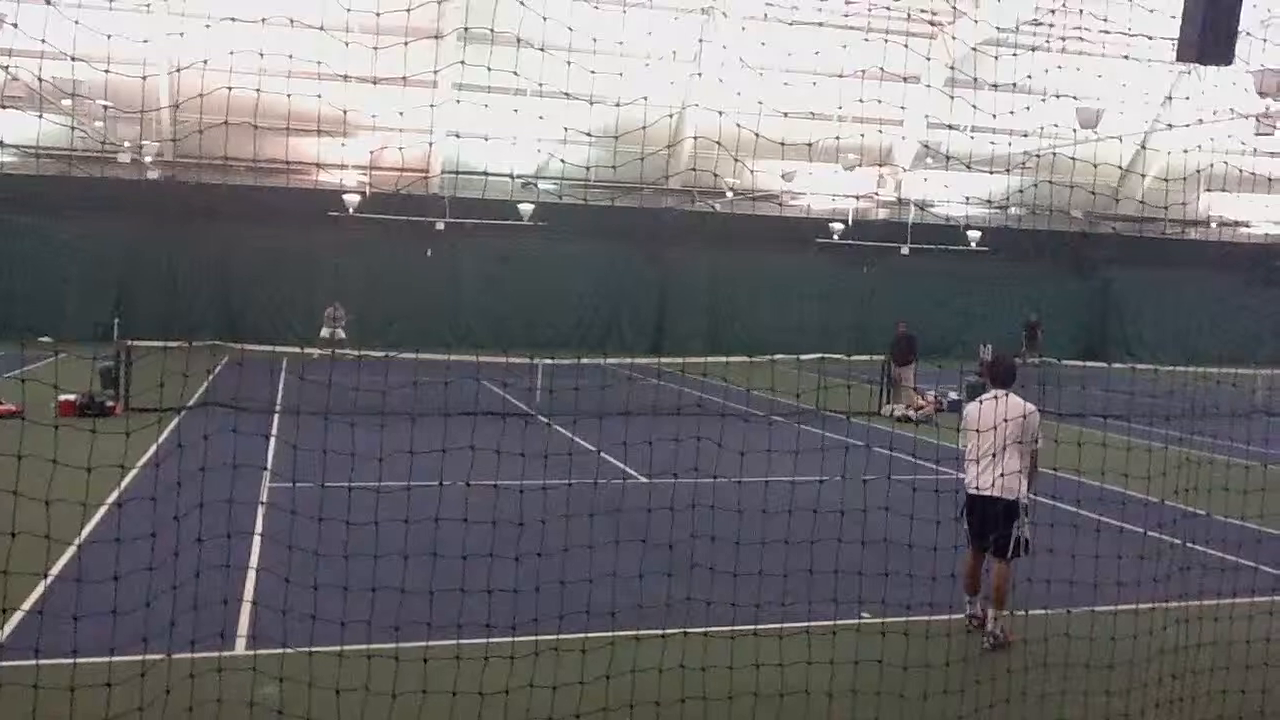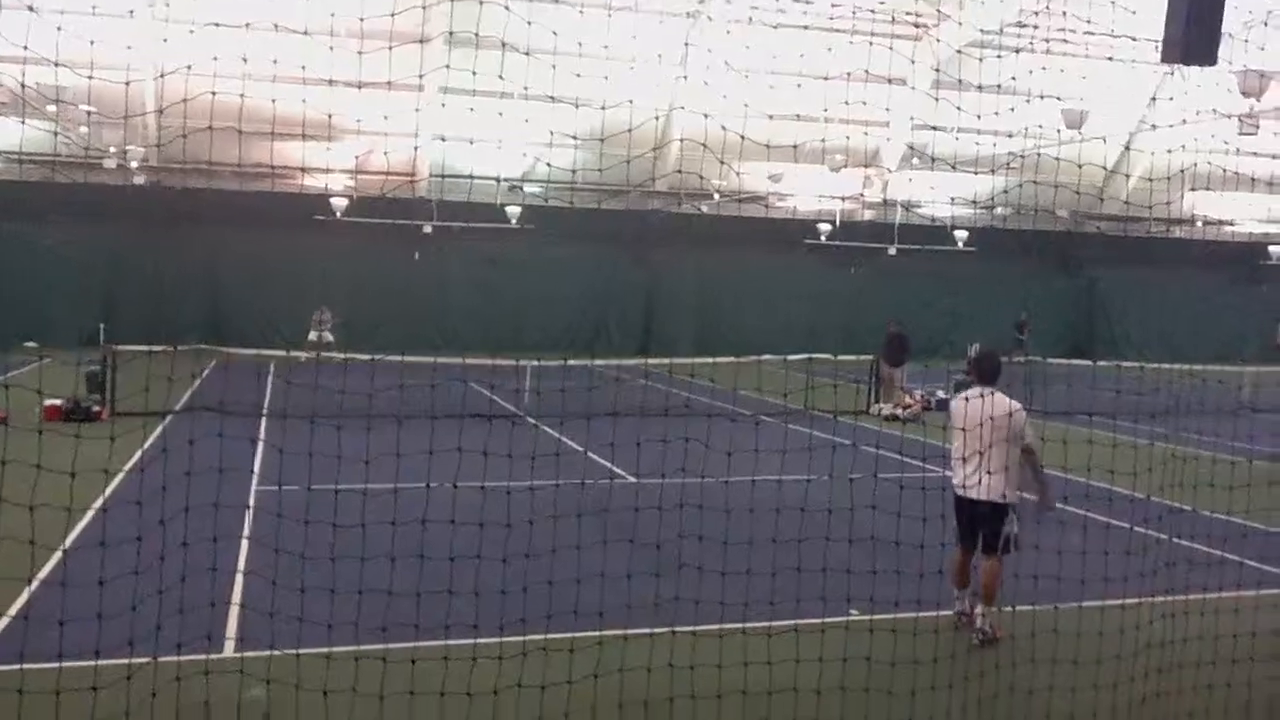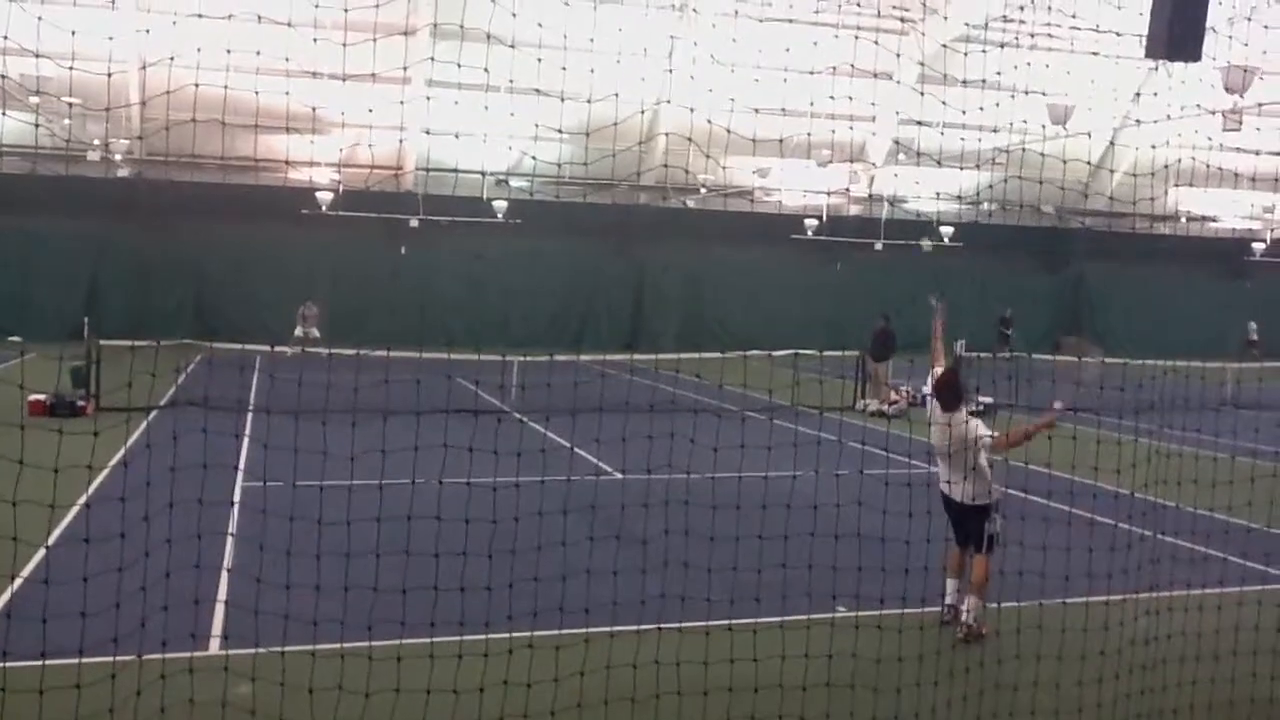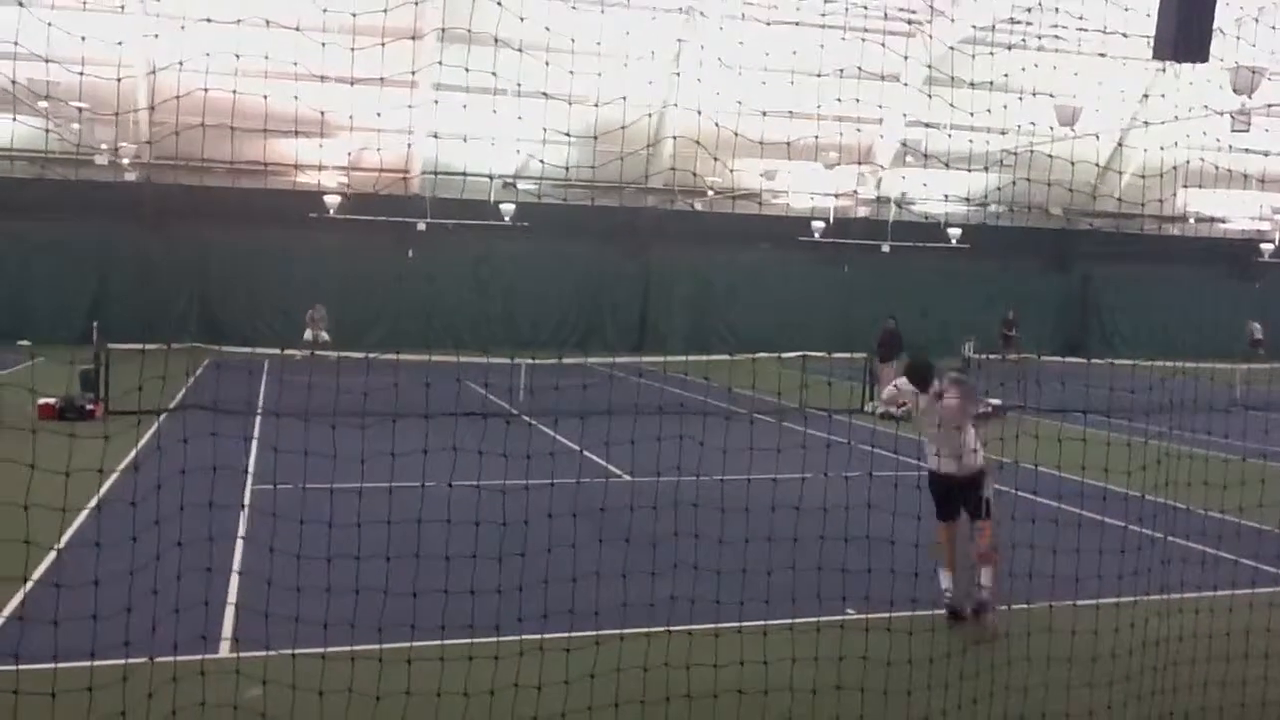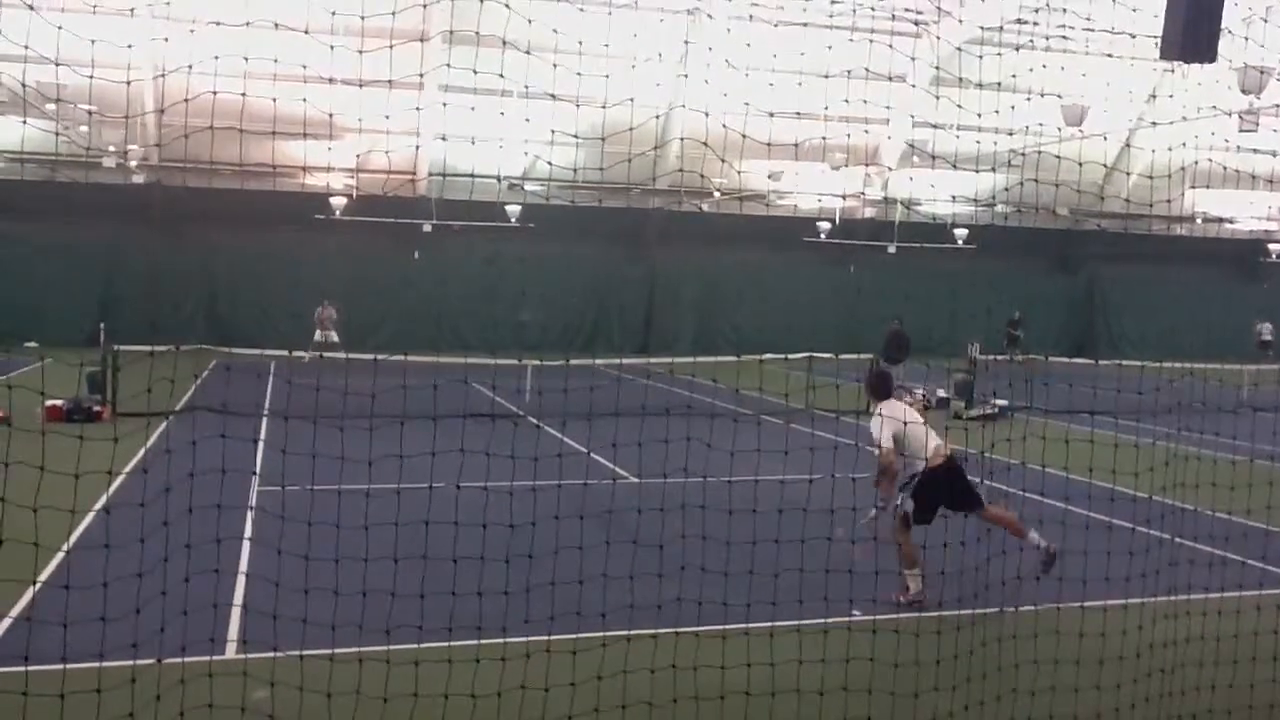
dt=0.4s
person 1, frame 1
left shoulder: (971, 409)
right shoulder: (1028, 411)
right elbow: (1032, 461)
right wrist: (1023, 490)
left hip: (975, 491)
right hip: (1008, 495)
left knee: (975, 553)
right knee: (1002, 561)
left ankle: (973, 612)
right ankle: (994, 628)
person 1, frame 2
left shoulder: (957, 403)
right shoulder: (1012, 409)
right elbow: (1029, 454)
right wrist: (1043, 489)
left hip: (963, 490)
right hip: (997, 494)
left knee: (964, 550)
right knee: (992, 557)
left ankle: (962, 608)
right ankle: (983, 624)
person 1, frame 3
left shoulder: (934, 403)
right shoulder: (967, 427)
left elbow: (938, 359)
right elbow: (1001, 444)
left wrist: (938, 322)
right wrist: (1040, 425)
left hip: (949, 491)
right hip: (978, 498)
left knee: (960, 545)
right knee: (980, 554)
left ankle: (950, 604)
right ankle: (969, 620)
person 1, frame 4
left shoulder: (909, 390)
right shoulder: (949, 392)
left elbow: (886, 396)
left hip: (940, 472)
right hip: (970, 470)
left knee: (946, 528)
right knee: (983, 527)
left ankle: (948, 594)
right ankle: (984, 591)
person 1, frame 5
left shoulder: (879, 418)
right shoulder: (901, 407)
left elbow: (888, 463)
left wrist: (882, 490)
left hip: (928, 475)
right hip: (950, 464)
left knee: (901, 530)
right knee: (985, 510)
left ankle: (914, 590)
right ankle: (1041, 545)
